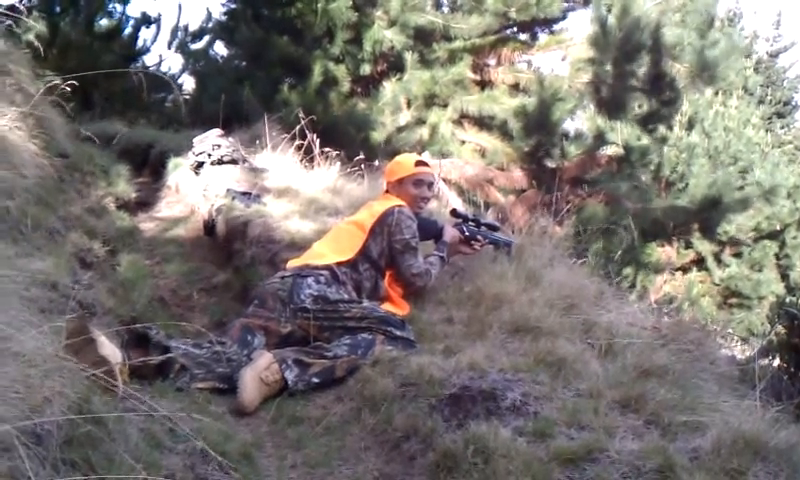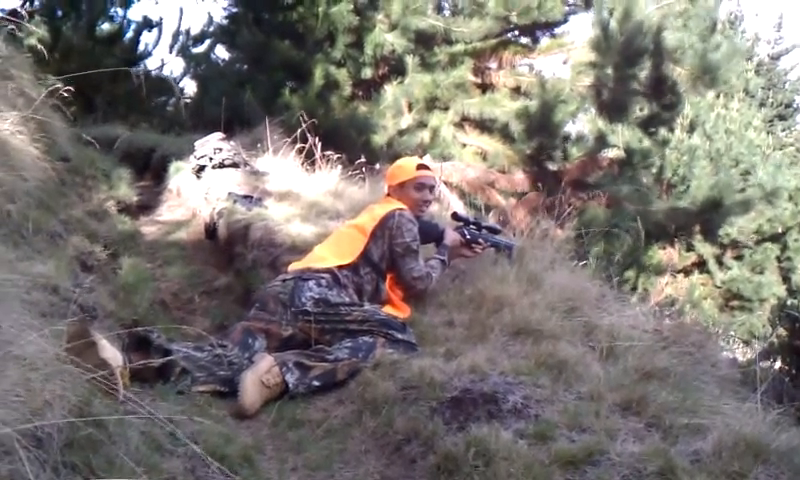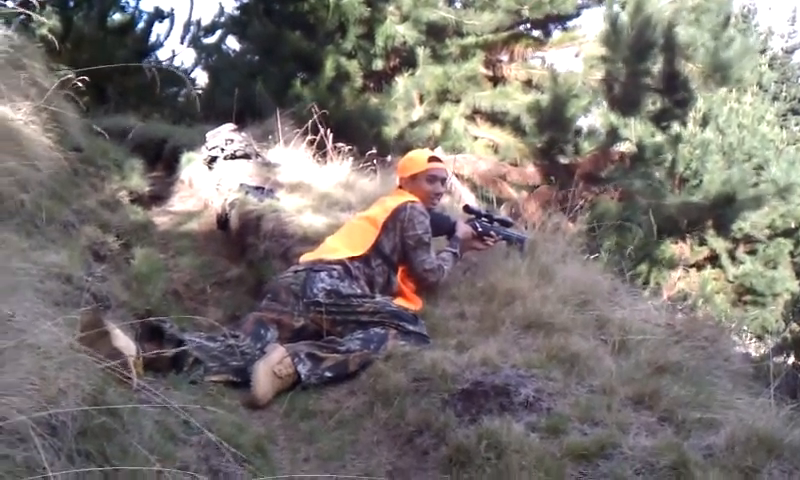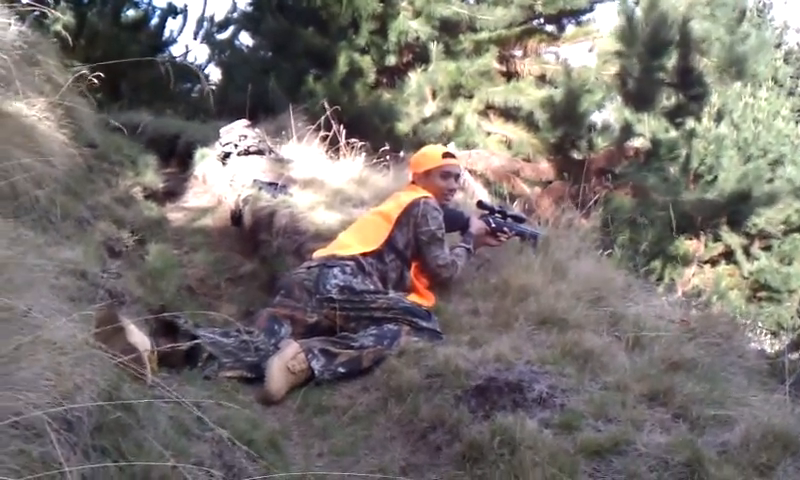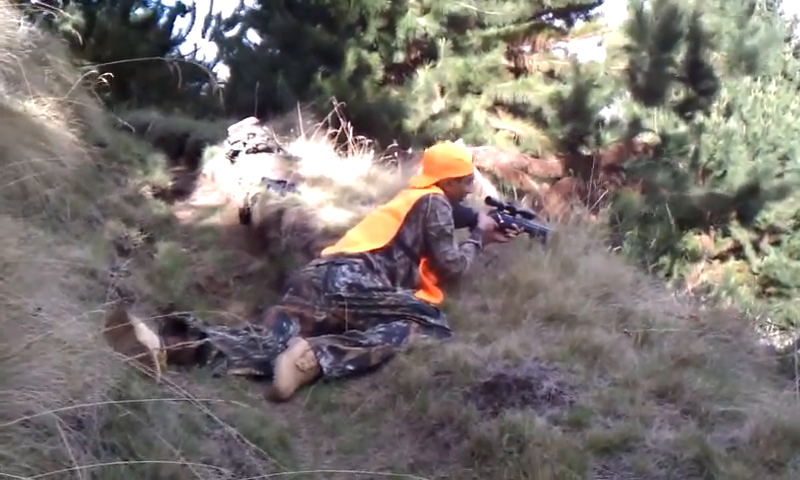
dt=0.5s
person 1, frame 1
left shoulder: (376, 210)
right shoulder: (399, 213)
left elbow: (391, 266)
right elbow: (415, 278)
left wrist: (447, 248)
right wrist: (443, 249)
left hip: (292, 284)
right hip: (323, 290)
left knee: (232, 353)
right knee: (395, 337)
left ankle: (141, 351)
right ankle: (284, 370)
person 1, frame 2
left shoulder: (374, 214)
right shoulder: (399, 217)
left elbow: (392, 270)
right elbow: (415, 281)
left wrist: (450, 252)
right wrist: (444, 252)
left hip: (292, 288)
right hip: (322, 293)
left knee: (234, 355)
right knee: (396, 340)
left ankle: (145, 354)
right ankle: (283, 371)
person 1, frame 3
left shoulder: (387, 207)
right shoulder: (411, 209)
left elbow: (403, 262)
right elbow: (427, 275)
left wrist: (461, 245)
right wrist: (456, 245)
left hip: (304, 279)
right hip: (334, 285)
left knee: (246, 345)
right knee: (407, 333)
left ankle: (158, 343)
right ankle: (295, 363)
person 1, frame 4
left shoulder: (400, 201)
right shoulder: (425, 205)
left elbow: (415, 257)
right elbow: (440, 270)
left wrist: (471, 241)
right wrist: (468, 240)
left hip: (316, 275)
right hip: (348, 281)
left knee: (259, 342)
right knee: (420, 329)
left ankle: (174, 342)
right ankle: (309, 359)
person 1, frame 5
left shoulder: (408, 197)
right shoulder: (433, 201)
left elbow: (427, 252)
right elbow: (450, 266)
left wrist: (479, 237)
right wrist: (477, 237)
left hip: (328, 272)
right hip: (357, 279)
left knee: (267, 338)
right knee: (430, 328)
right ankle: (317, 356)
